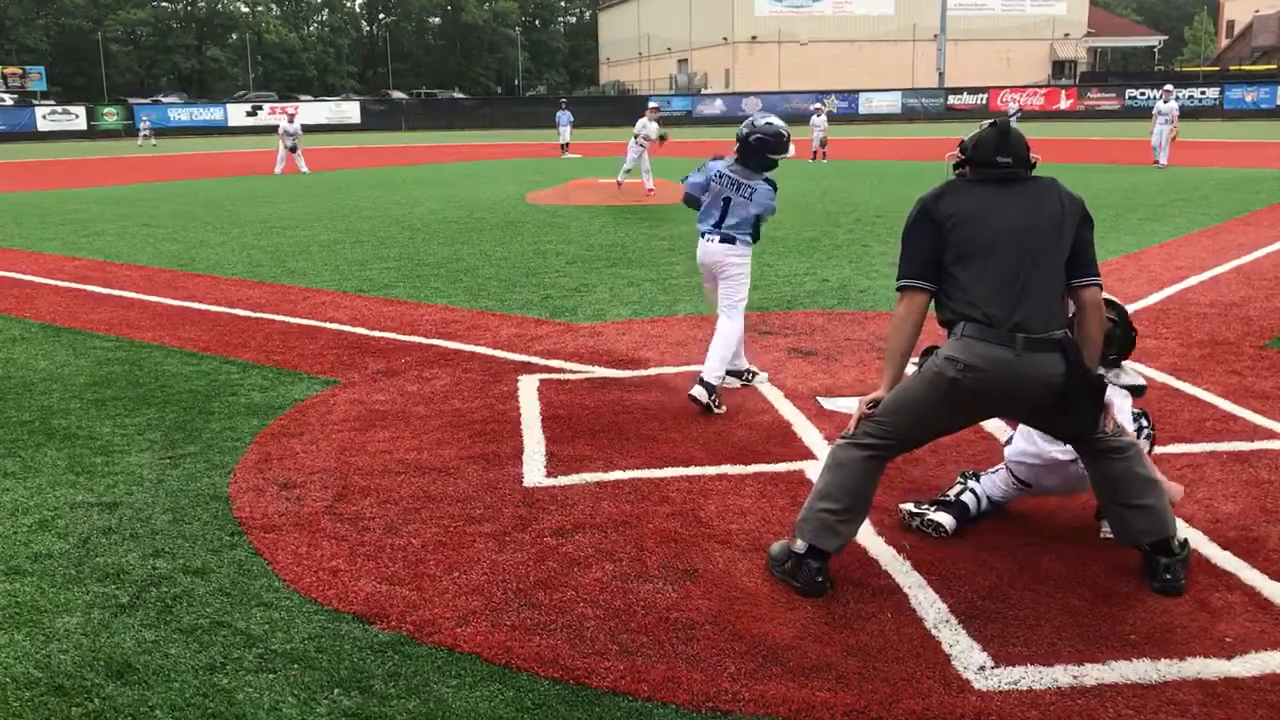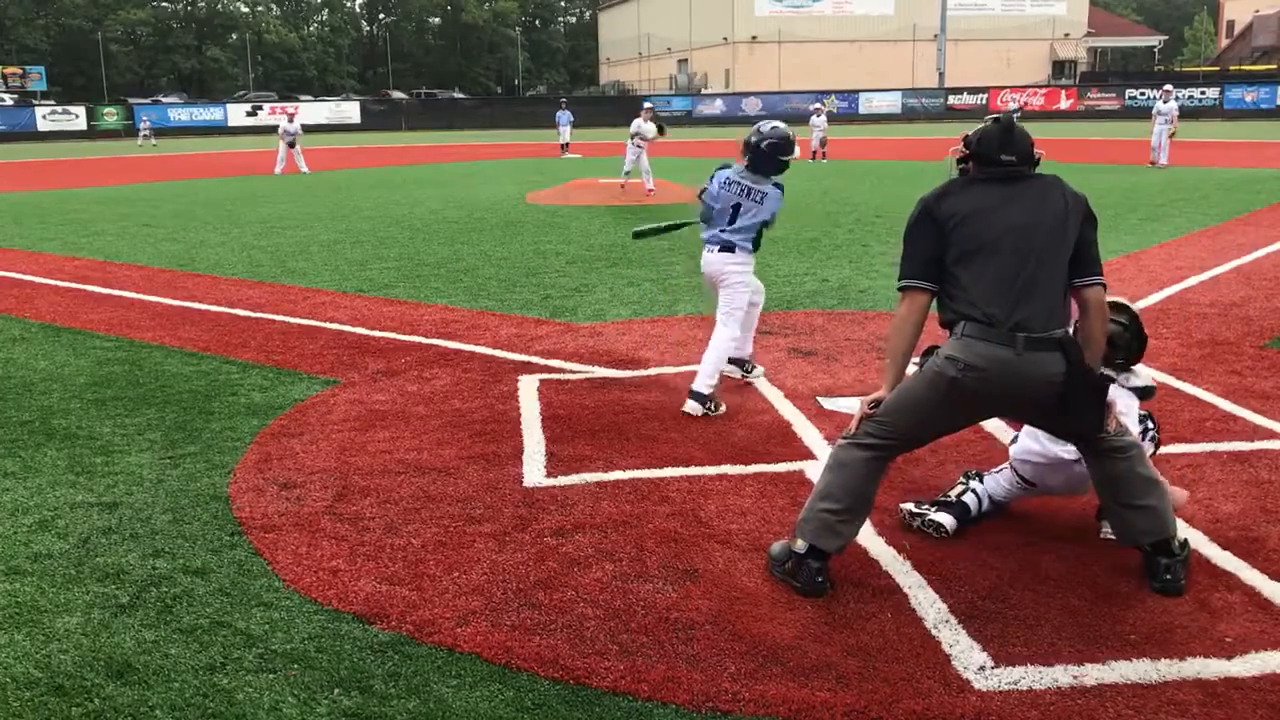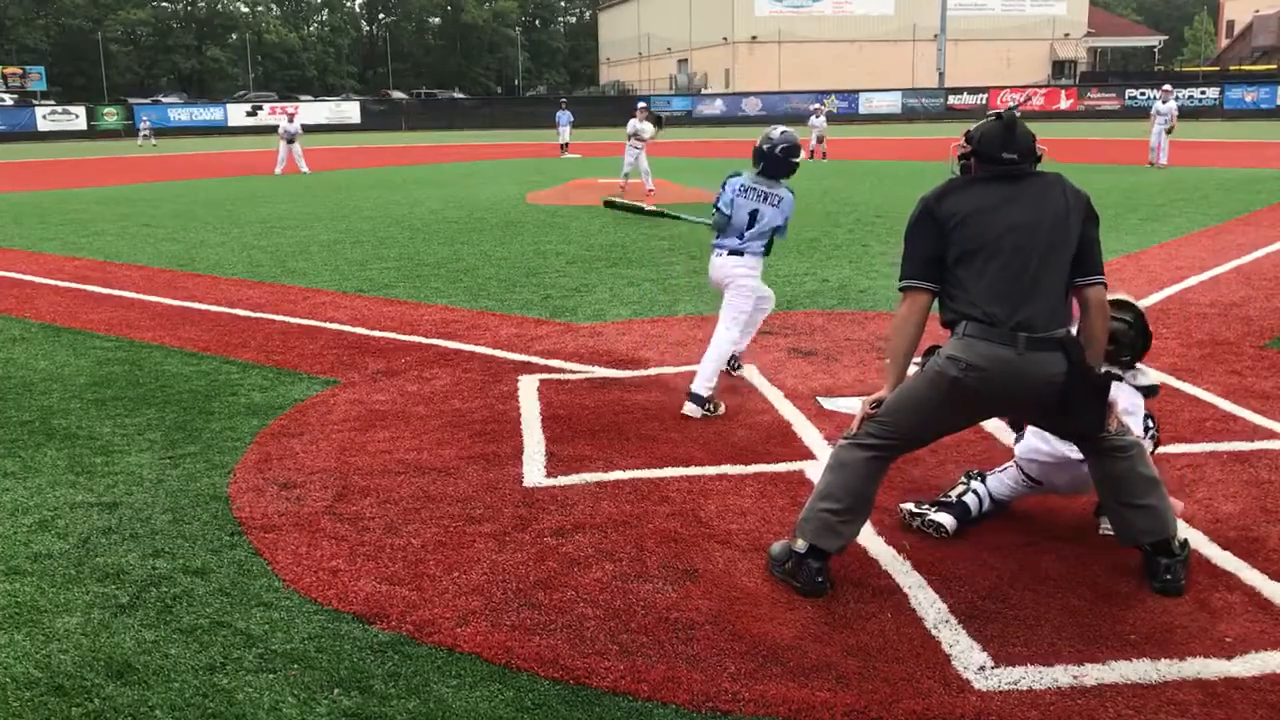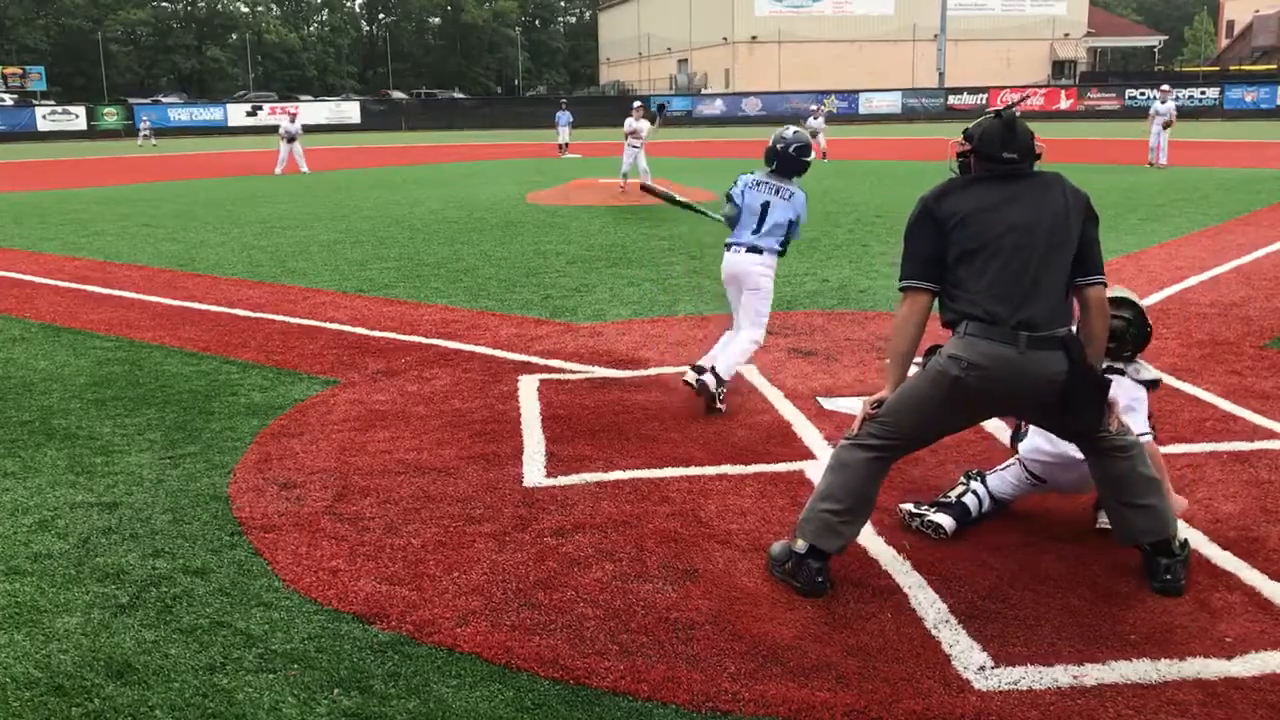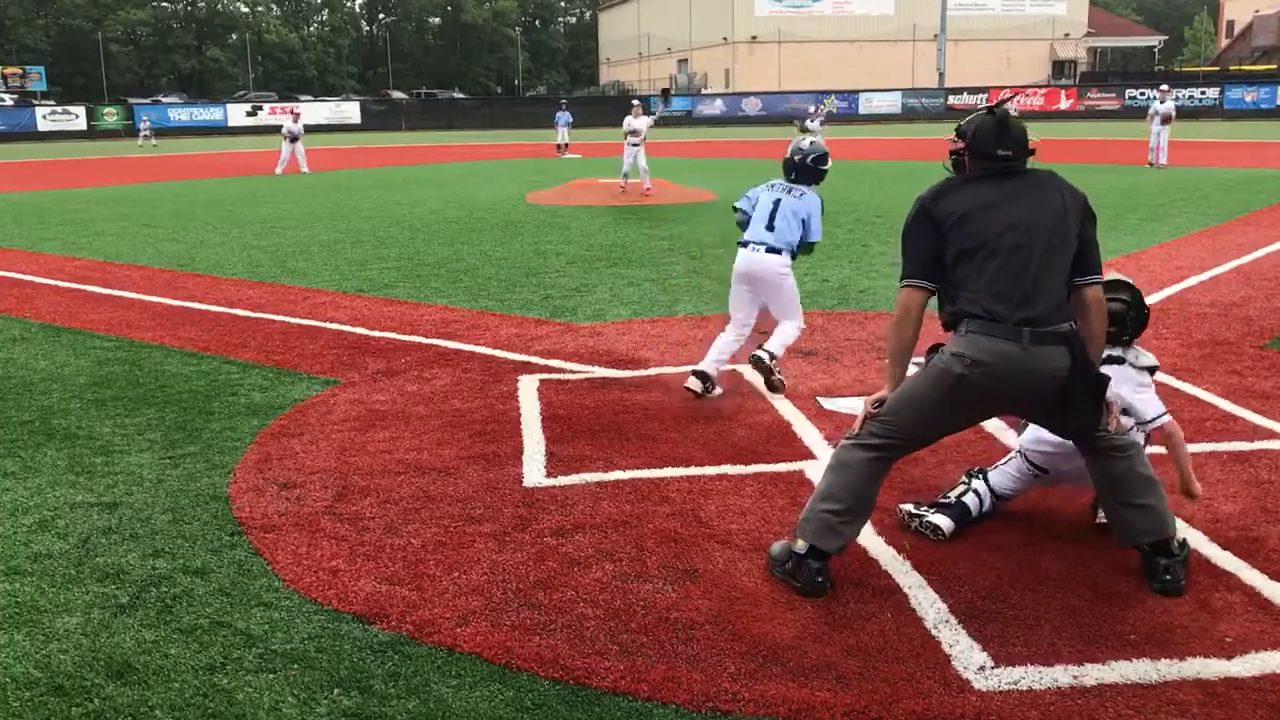
dt=0.1s
person 1, frame 1
left shoulder: (939, 203)
right shoulder: (1064, 201)
left elbow: (913, 302)
right elbow: (1090, 301)
left wrist: (886, 386)
right wrist: (1087, 383)
left hip: (971, 358)
right hip: (1049, 364)
left knee: (866, 437)
right knee: (1108, 439)
left ankle: (807, 556)
right ankle: (1164, 555)
person 1, frame 2
left shoulder: (940, 203)
right shoulder: (1067, 200)
left elbow: (914, 303)
right elbow: (1093, 301)
left wrist: (888, 387)
right wrist: (1090, 383)
left hip: (971, 358)
right hip: (1050, 365)
left knee: (867, 439)
right knee: (1110, 439)
left ankle: (807, 556)
right ankle: (1164, 555)
person 1, frame 3
left shoulder: (942, 202)
right shoulder: (1069, 198)
left elbow: (915, 302)
right elbow: (1094, 300)
left wrist: (889, 387)
right wrist: (1091, 382)
left hip: (972, 358)
right hip: (1052, 364)
left knee: (869, 439)
right knee: (1111, 439)
left ankle: (808, 557)
right ankle: (1164, 555)
person 1, frame 4
left shoulder: (941, 202)
right shoulder: (1068, 197)
left elbow: (915, 303)
right elbow: (1095, 300)
left wrist: (891, 387)
right wrist: (1090, 382)
left hip: (973, 358)
right hip: (1053, 363)
left knee: (869, 440)
right knee: (1112, 439)
left ankle: (808, 556)
right ankle: (1164, 555)
person 1, frame 5
left shoulder: (938, 201)
right shoulder: (1065, 195)
left elbow: (911, 302)
right elbow: (1092, 299)
left wrist: (890, 386)
right wrist: (1090, 380)
left hip: (976, 355)
right hip: (1055, 359)
left knee: (871, 440)
right knee: (1109, 440)
left ankle: (808, 556)
right ankle: (1163, 555)
person 2, frame 1
right shoulder: (1116, 387)
right wrist: (1163, 485)
left hip: (1027, 467)
right hip: (1080, 474)
left knee: (982, 485)
right knee: (1141, 423)
left ankle: (947, 511)
person 2, frame 2
right shoulder: (1124, 390)
right wrist: (1167, 491)
left hip: (1031, 467)
right hip: (1084, 474)
left knee: (986, 484)
right knee: (1146, 425)
left ankle: (949, 510)
person 2, frame 3
right shoulder: (1128, 389)
left hip: (1035, 466)
right hip: (1088, 474)
left knee: (990, 484)
right knee: (1146, 426)
left ankle: (949, 511)
person 2, frame 4
right shoulder: (1131, 384)
right elbow: (1147, 446)
right wrist: (1169, 496)
left hip: (1039, 462)
right hip: (1089, 470)
left knee: (993, 483)
right knee: (1129, 433)
left ankle: (948, 513)
person 2, frame 5
right shoulder: (1132, 369)
right elbow: (1167, 427)
right wrist: (1188, 479)
left hip: (1041, 452)
left knee: (992, 480)
right knee: (1133, 425)
left ankle: (946, 512)
person 3, frame 1
left shoulder: (714, 167)
right shoulder: (765, 188)
left elbow: (689, 198)
left hip: (706, 248)
right hip: (734, 253)
left knee: (729, 315)
right knee: (731, 320)
left ankle: (736, 368)
right ankle: (707, 385)
person 3, frame 2
left shoulder: (724, 174)
right shoulder: (774, 192)
left elbow: (705, 216)
left hip: (710, 256)
right hip: (736, 262)
left knee: (754, 297)
right knee: (728, 328)
left ankle: (740, 359)
right ankle: (699, 394)
person 3, frame 3
left shoulder: (735, 182)
right shoulder: (786, 198)
left elbow: (718, 224)
left hip: (718, 261)
right hip: (744, 266)
left knee: (764, 300)
right knee: (728, 332)
left ankle: (729, 355)
right ankle: (698, 396)
person 3, frame 4
left shoulder: (747, 180)
right shoulder: (798, 196)
left elbow: (730, 215)
right elbow: (790, 235)
left wrist: (743, 233)
left hip: (731, 258)
right hip: (759, 264)
left knee: (742, 328)
right knee: (751, 335)
left ankle: (705, 367)
right ankle: (714, 379)
person 3, frame 5
left shoulder: (765, 188)
right shoulder: (812, 199)
left elbow: (740, 219)
right elbow: (808, 248)
left hip: (744, 257)
right hip: (775, 262)
left knee: (738, 327)
right knee: (792, 322)
left ankle: (703, 373)
right ankle: (767, 356)
